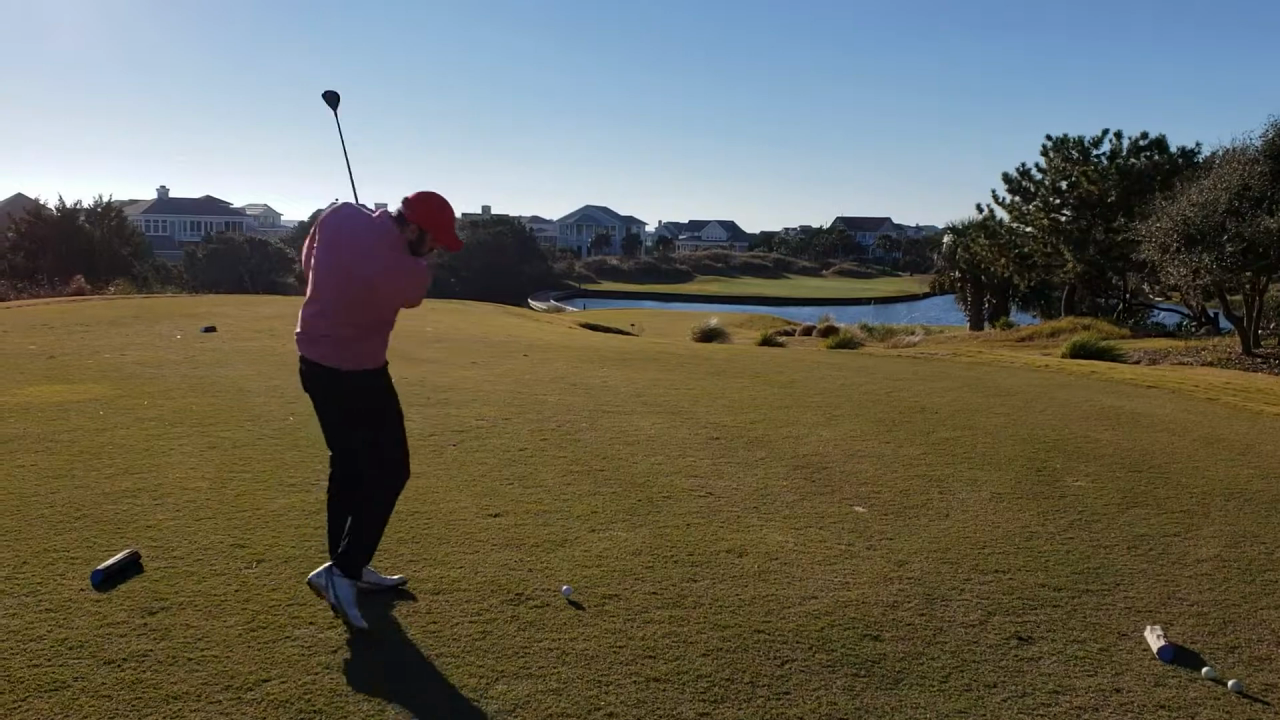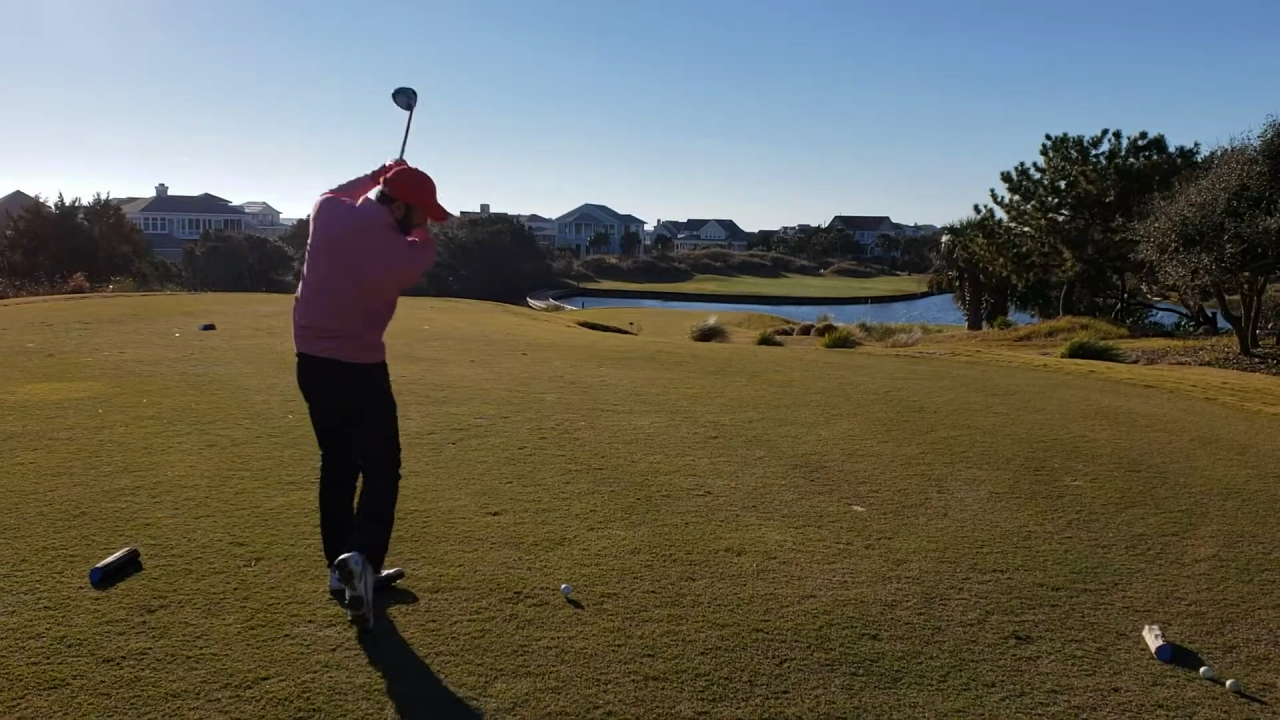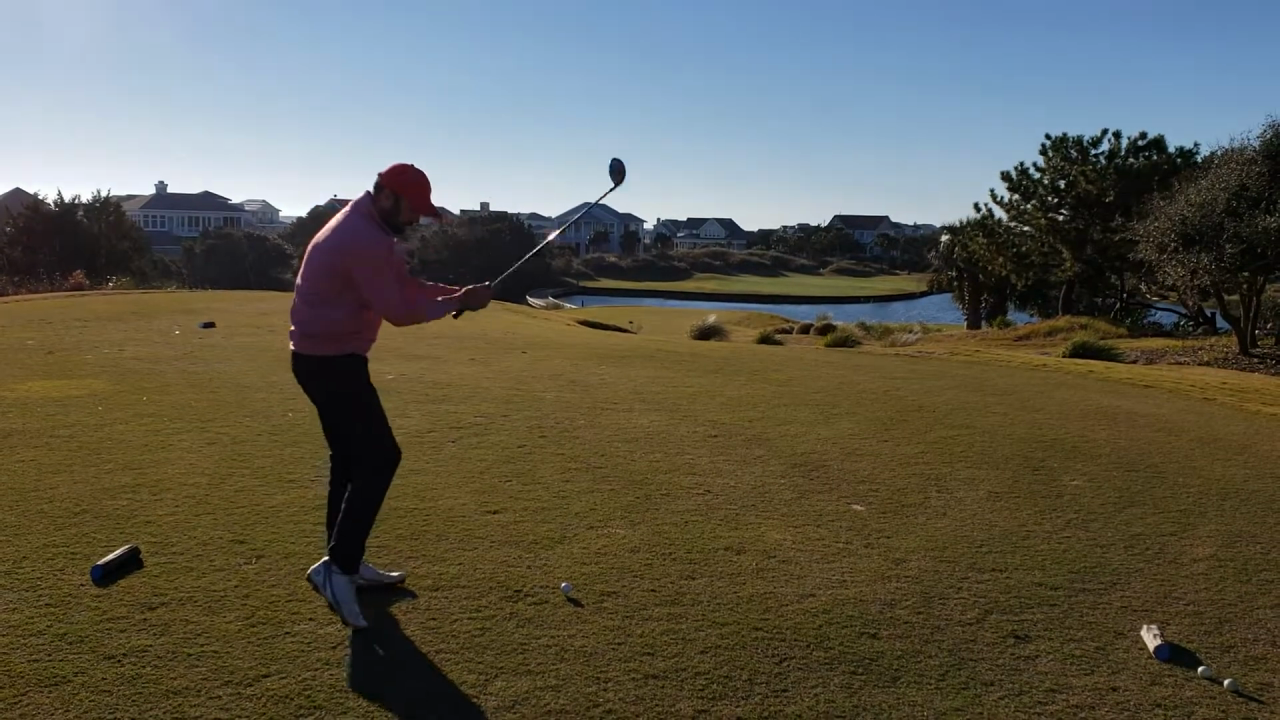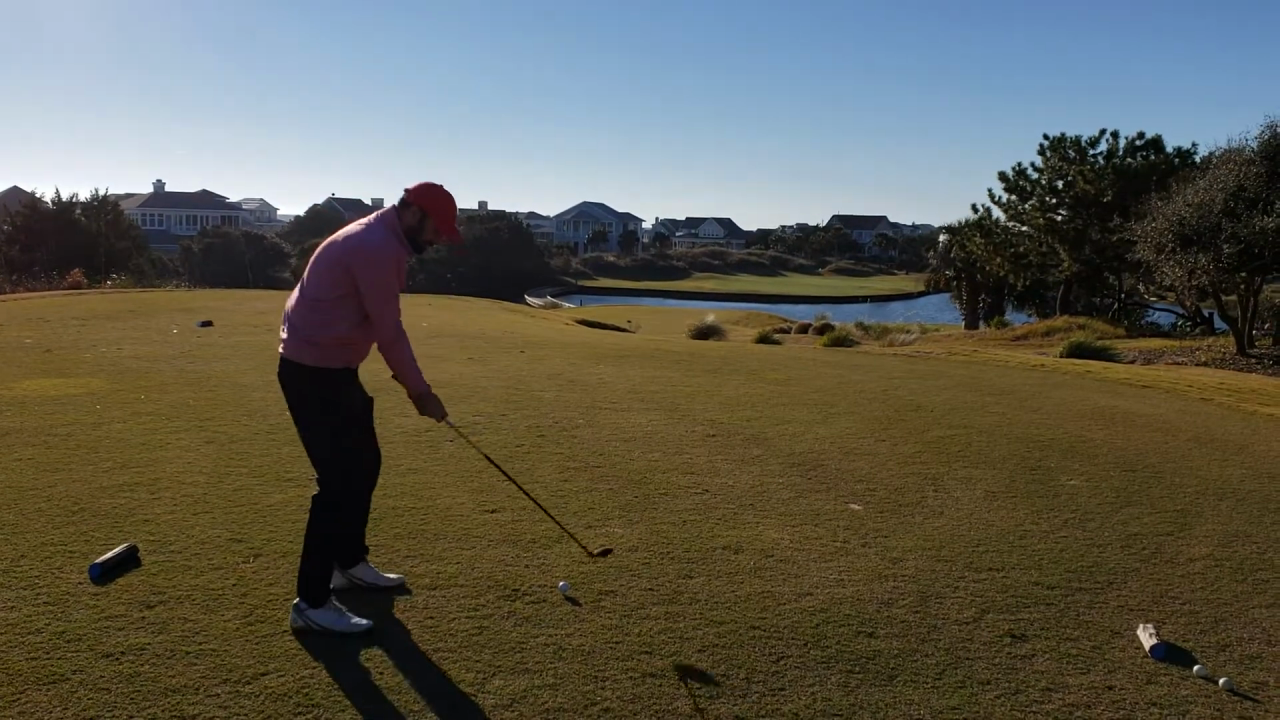
dt=0.5s
person 1, frame 1
left shoulder: (339, 218)
right shoulder: (412, 273)
left elbow: (310, 264)
left hip: (315, 364)
right hip: (359, 375)
left knee: (348, 463)
right knee: (390, 470)
left ankle: (349, 567)
right ankle: (342, 570)
person 1, frame 2
left shoulder: (329, 212)
right shoulder: (403, 254)
left wrist: (376, 177)
left hip: (312, 362)
right hip: (358, 371)
left knee: (337, 465)
right knee: (381, 469)
left ankle: (343, 564)
right ankle: (362, 558)
person 1, frame 3
left shoulder: (364, 227)
right shoulder: (361, 239)
left elbow: (401, 284)
right elbow: (399, 311)
left wrist: (458, 294)
right wrist: (457, 301)
left hip: (327, 356)
right hip: (330, 360)
left knee: (351, 460)
right knee: (380, 458)
left ankle: (347, 563)
right ankle: (337, 566)
person 1, frame 4
left shoulder: (378, 239)
right shoulder: (377, 249)
left elbow: (385, 328)
right elbow: (388, 334)
left wrist: (414, 385)
right wrist: (420, 391)
left hip: (330, 366)
right hip: (314, 371)
left knee: (363, 464)
right knee: (338, 481)
left ankle: (349, 562)
right ankle: (311, 602)
